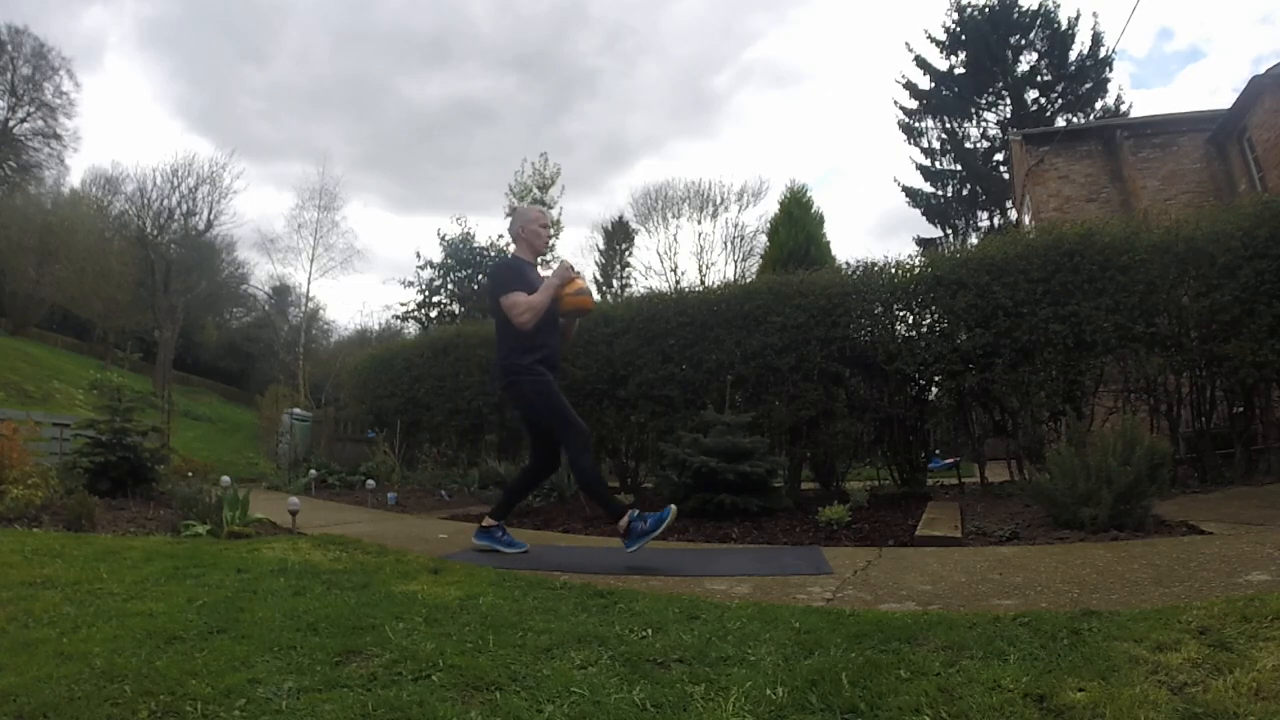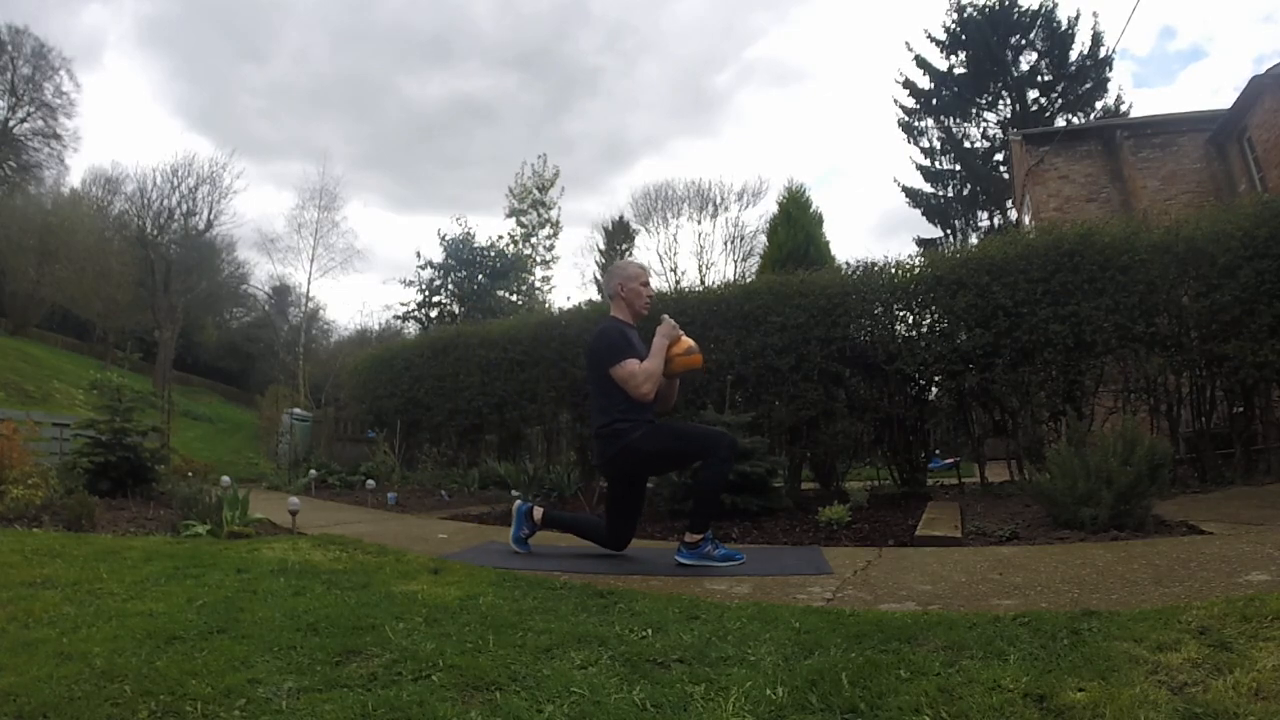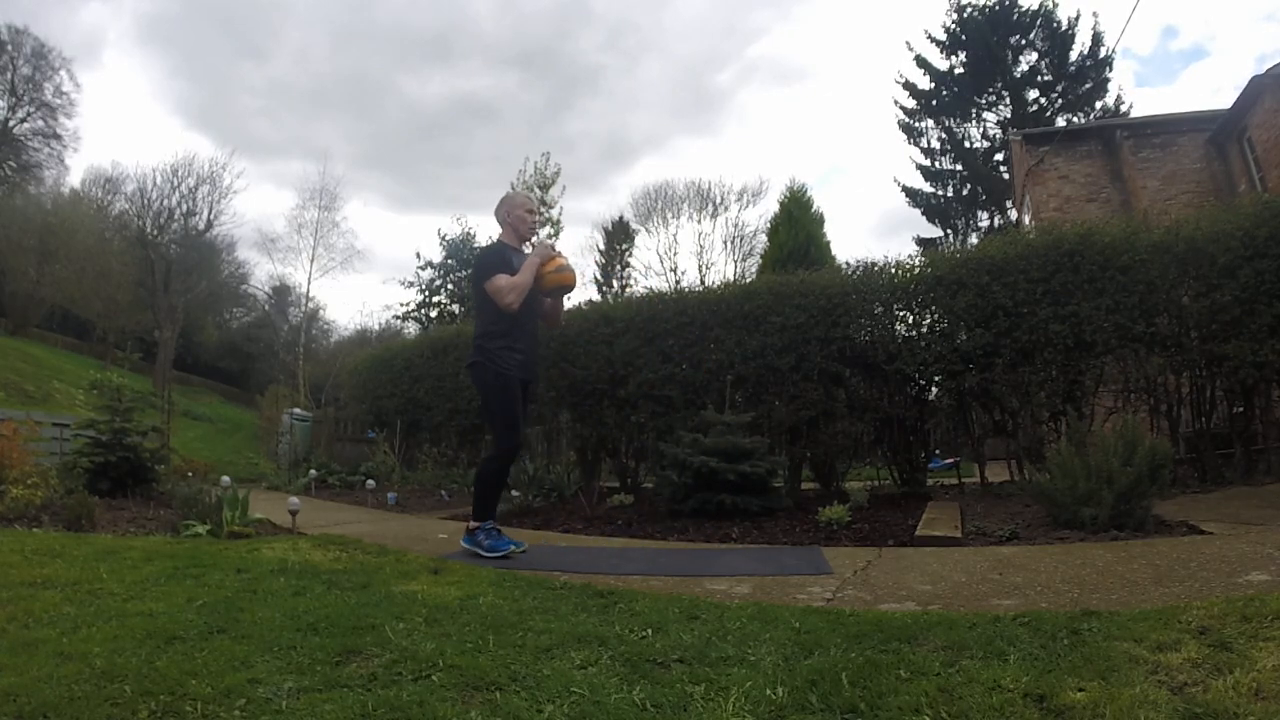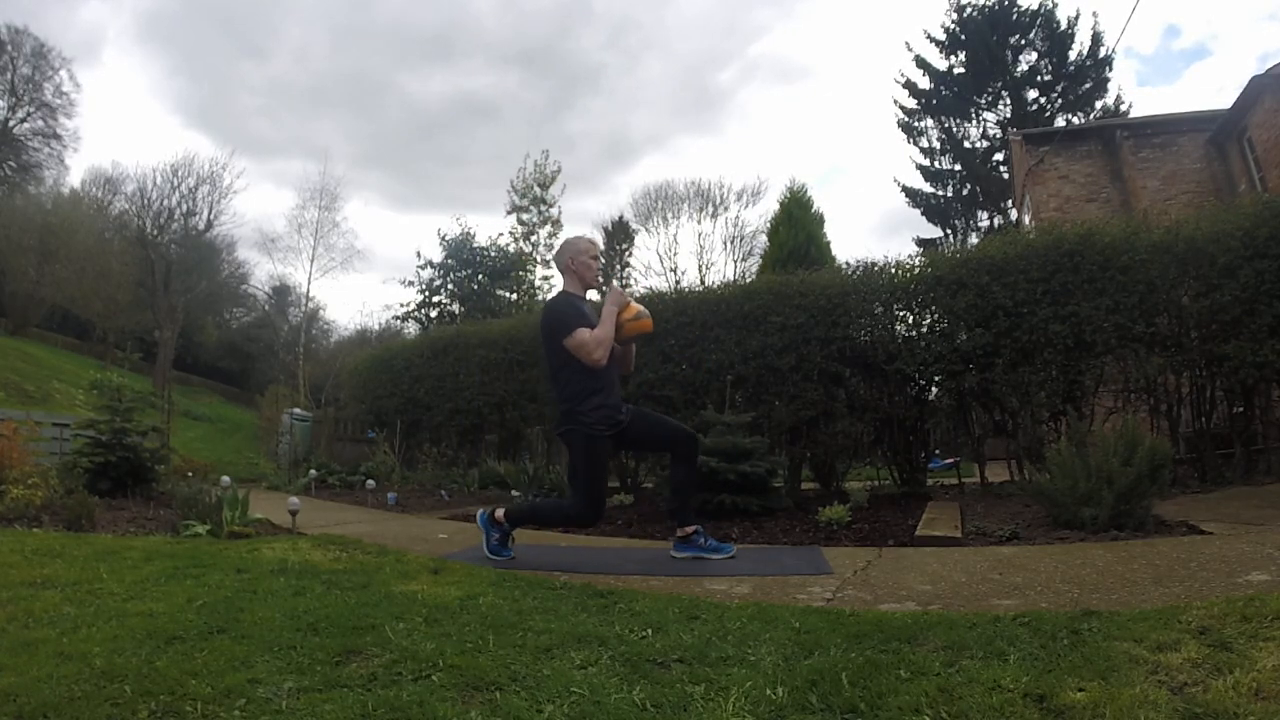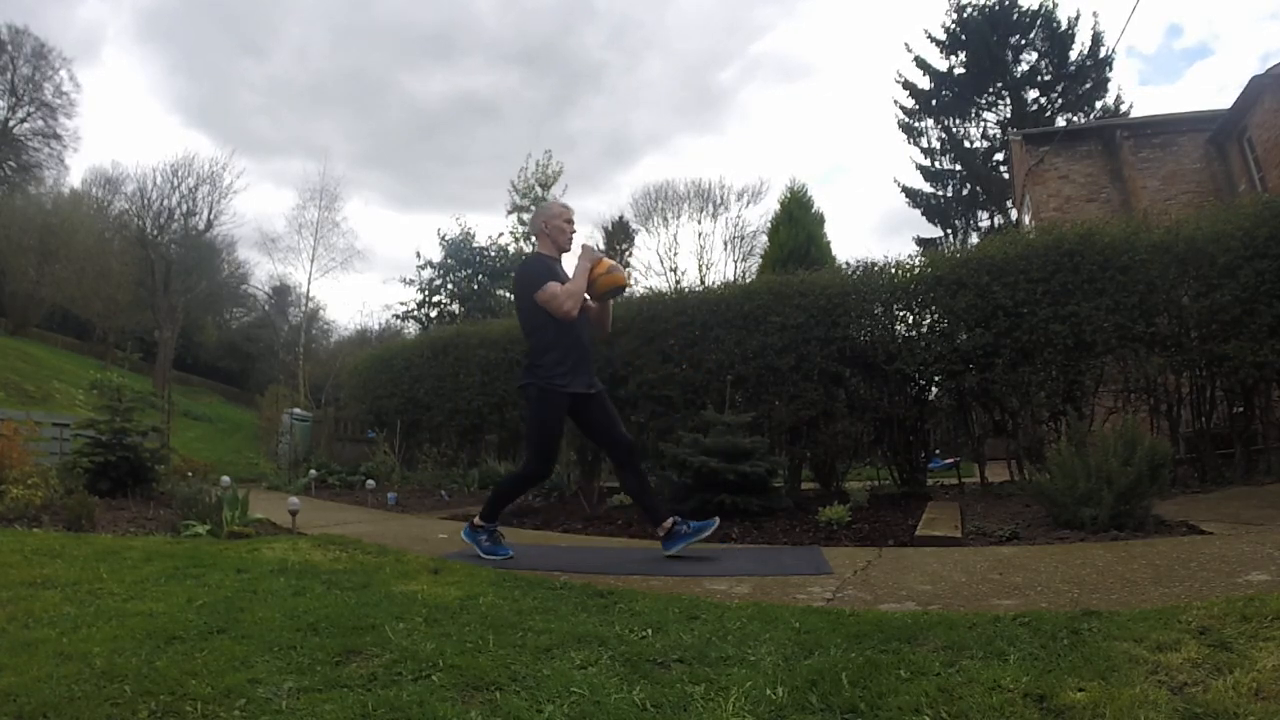
dt=1s
person 1, frame 1
left shoulder: (535, 276)
right shoulder: (507, 270)
left elbow: (560, 335)
right elbow: (523, 318)
right wrist: (554, 282)
left hip: (538, 376)
right hip: (524, 374)
left knee: (546, 459)
right knee: (577, 439)
left ankle: (490, 526)
right ankle: (625, 522)
person 1, frame 2
left shoulder: (629, 337)
right shoulder: (610, 335)
left elbow: (663, 402)
right elbow: (643, 389)
right wrist: (661, 340)
left hip: (631, 445)
right hip: (625, 442)
left knee: (615, 538)
right knee: (721, 445)
left ankle: (533, 516)
right ankle: (695, 542)
person 1, frame 3
left shoulder: (526, 263)
right shoulder: (491, 256)
left elbow: (552, 318)
right elbow: (509, 299)
right wrist: (535, 260)
left hip: (519, 367)
right hip: (495, 363)
left knee: (507, 446)
right knee: (507, 444)
left ankle: (486, 524)
right ankle: (477, 527)
person 1, frame 4
left shoulder: (588, 310)
right shoulder: (559, 309)
left elbow: (624, 366)
right elbow: (596, 355)
right wrist: (611, 308)
left hip: (614, 413)
right hip: (586, 423)
left knee: (684, 441)
right knee: (587, 511)
left ankle: (687, 535)
right ankle: (499, 519)
person 1, frame 5
left shoulder: (562, 274)
right shoulder: (532, 267)
left elbow: (601, 325)
right elbow: (567, 307)
right wrist: (584, 264)
left hip: (581, 381)
right hip: (547, 384)
left knee: (623, 447)
right knee: (539, 466)
left ankle: (669, 529)
right ankle: (481, 525)
